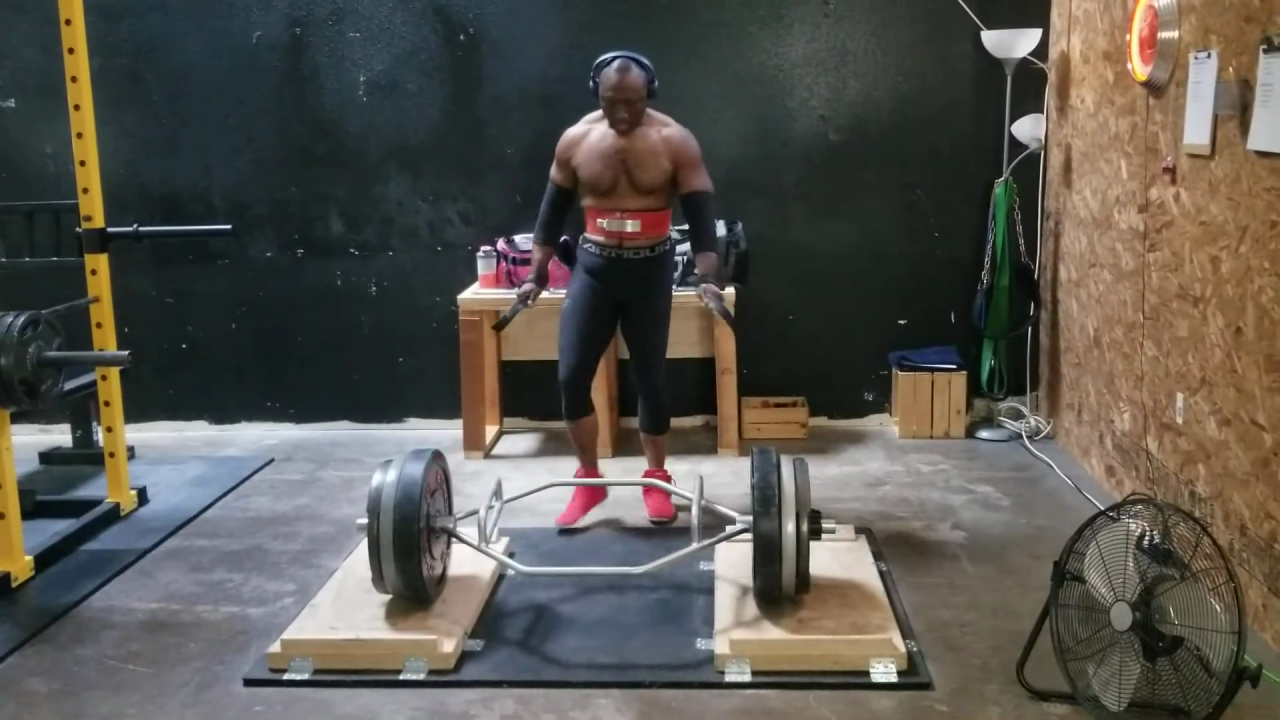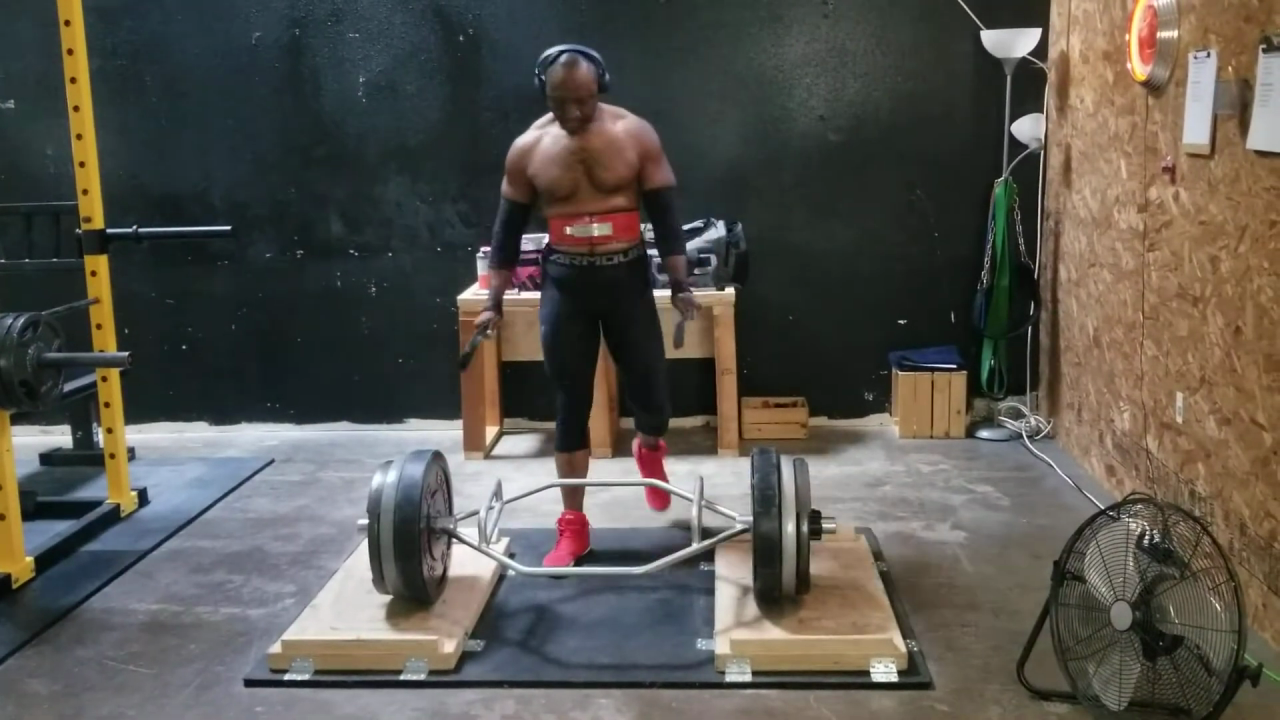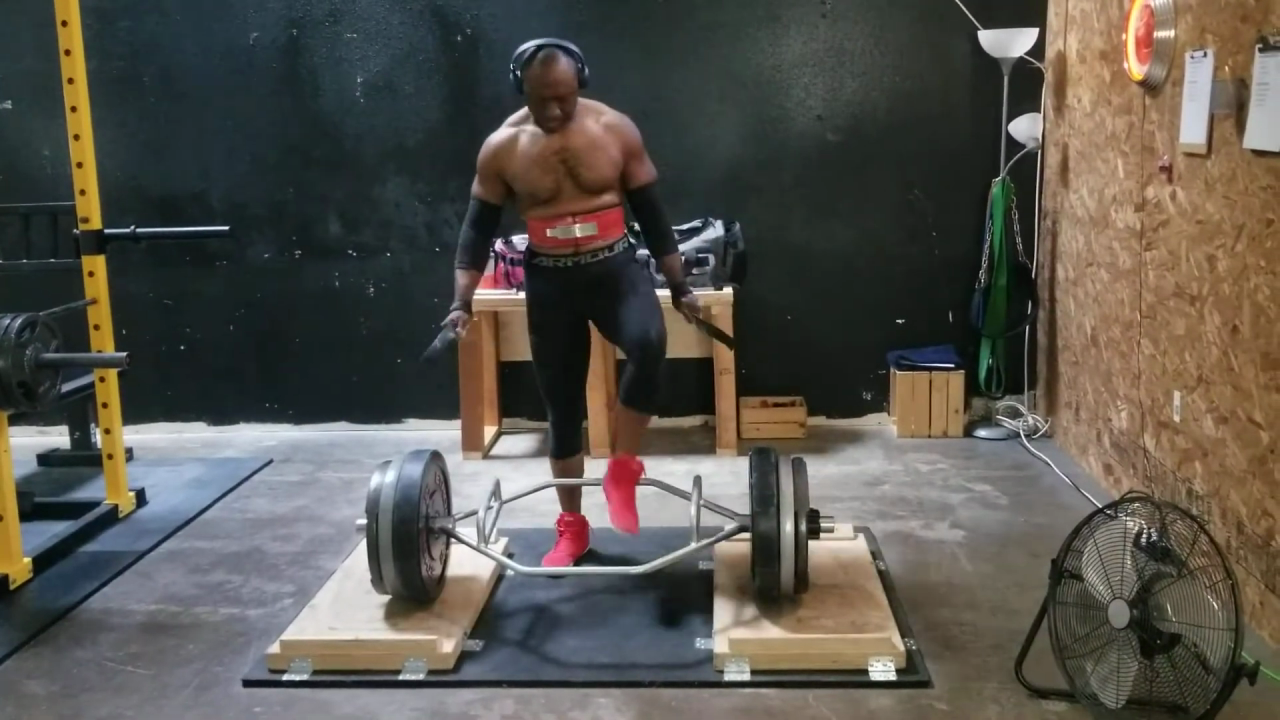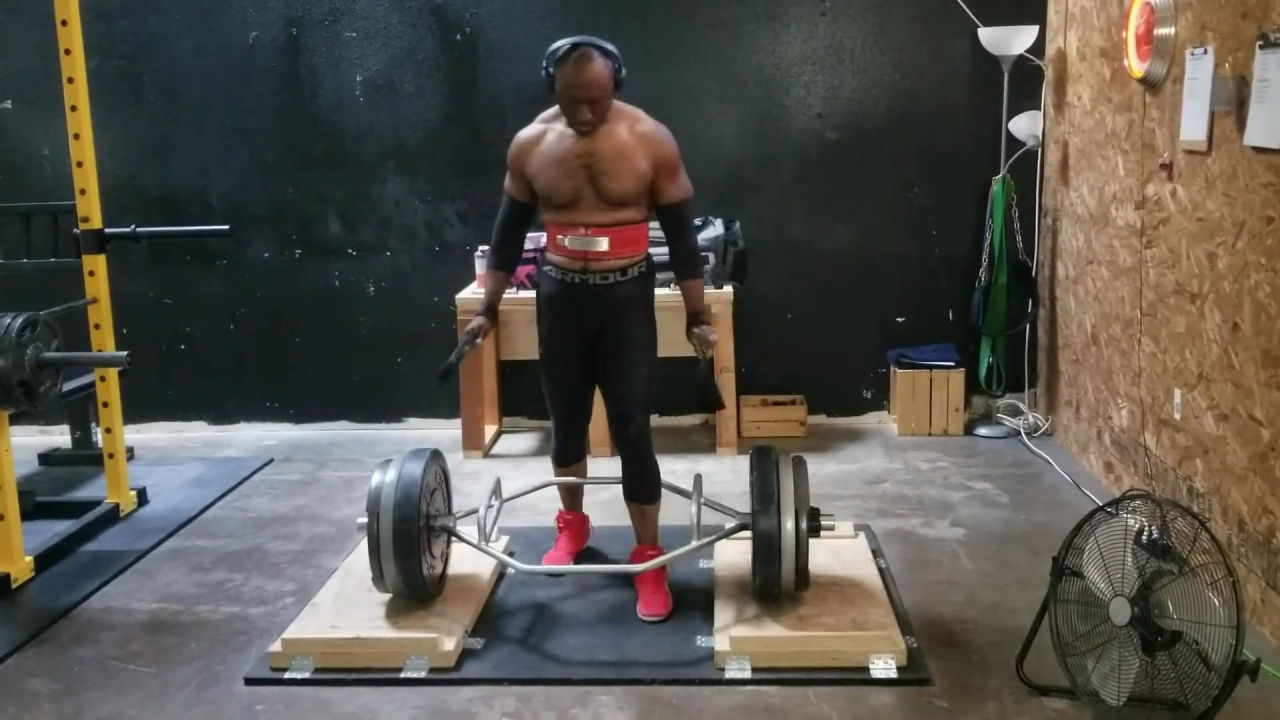
dt=0.4s
person 1, frame 1
left shoulder: (676, 141)
right shoulder: (575, 140)
left elbow: (700, 214)
right elbow: (553, 209)
left wrist: (706, 275)
right wrist: (536, 274)
left hip: (650, 269)
right hip: (592, 267)
left knee: (650, 379)
right knee: (570, 377)
left ankle: (655, 480)
right ankle: (588, 481)
person 1, frame 2
left shoulder: (636, 134)
right shoulder: (527, 148)
left elbow: (664, 213)
right elbow: (508, 228)
left wrist: (680, 285)
right wrist: (494, 301)
left hip: (626, 274)
right hip: (563, 281)
left knee: (647, 392)
right knee: (571, 403)
left ankle: (649, 450)
right ankle: (573, 525)
person 1, frame 3
left shoulder: (617, 130)
right shoulder: (501, 147)
left elbow: (650, 211)
right elbow: (478, 228)
left wrist: (678, 285)
right wrist: (462, 301)
left hip: (615, 267)
right hip: (548, 283)
left knee: (649, 341)
right knee: (562, 407)
left ankle: (623, 466)
right ankle: (572, 526)
person 1, frame 4
left shoulder: (651, 140)
right shoulder: (530, 144)
left elbow: (680, 233)
right elbow: (509, 231)
left wrist: (696, 316)
right wrist: (489, 308)
left hip: (627, 297)
right hip: (559, 295)
left knee: (631, 431)
right knee: (567, 422)
left ankle: (649, 560)
right ankle: (573, 523)
